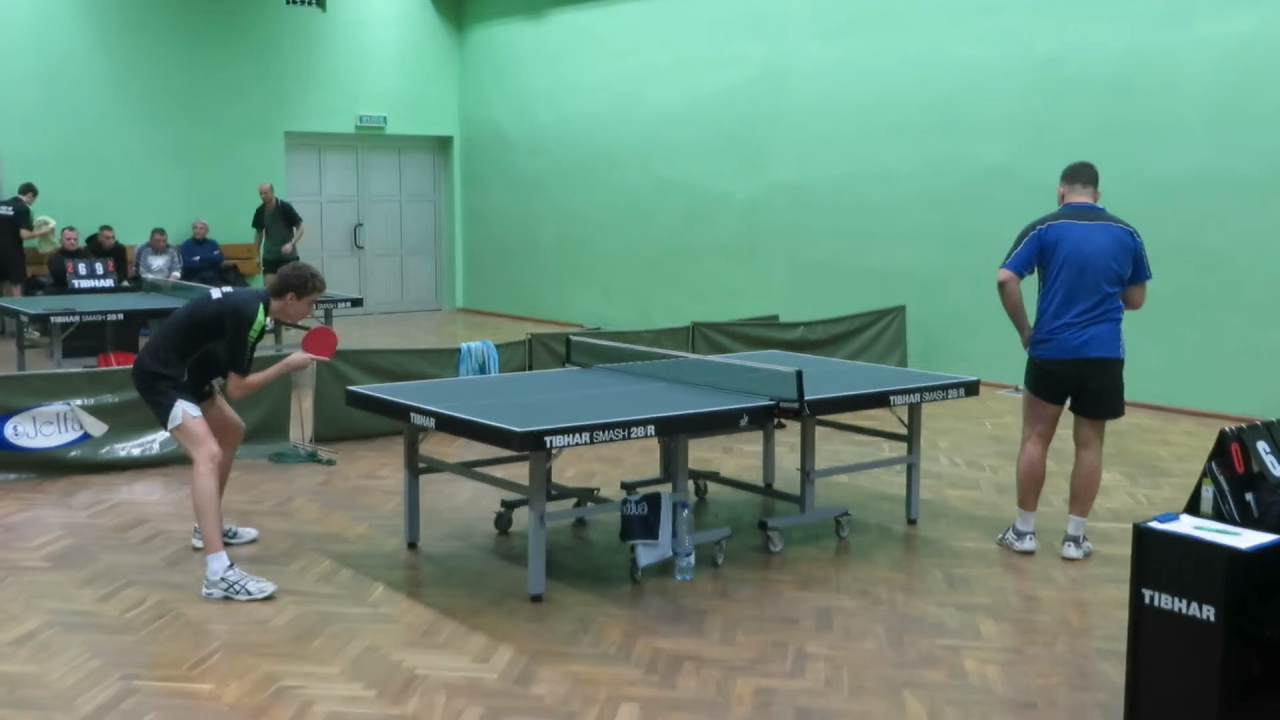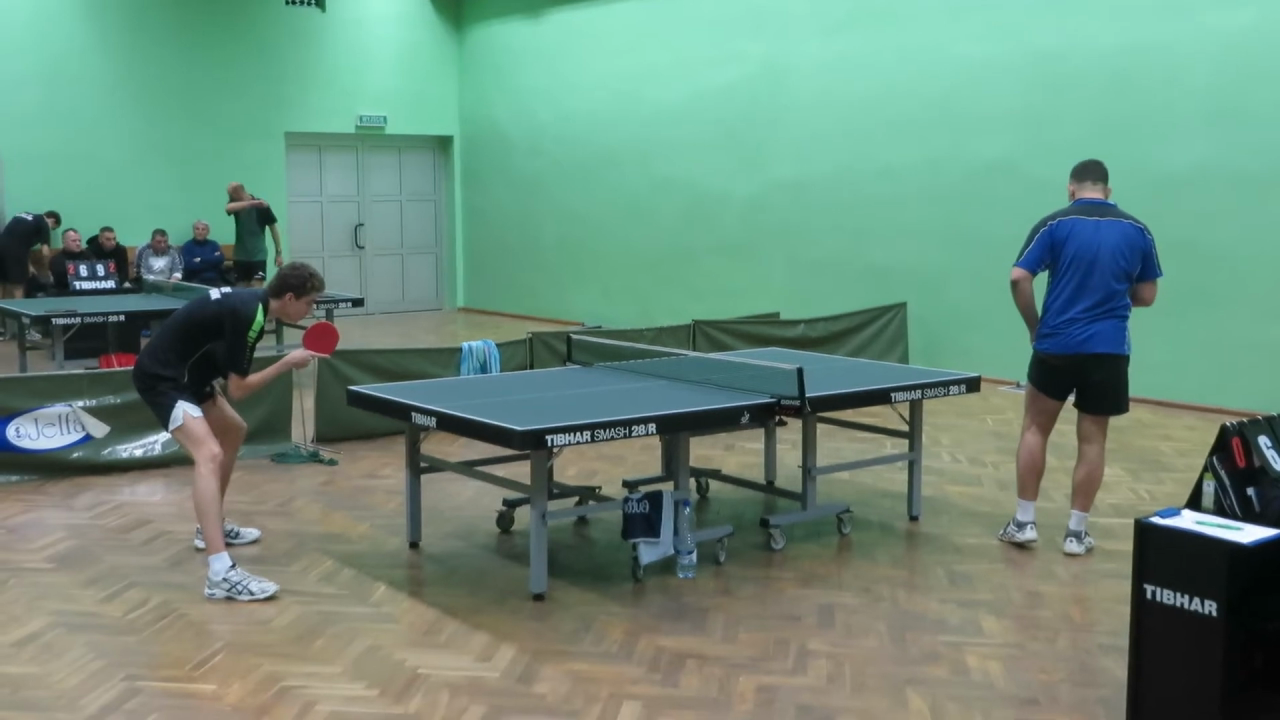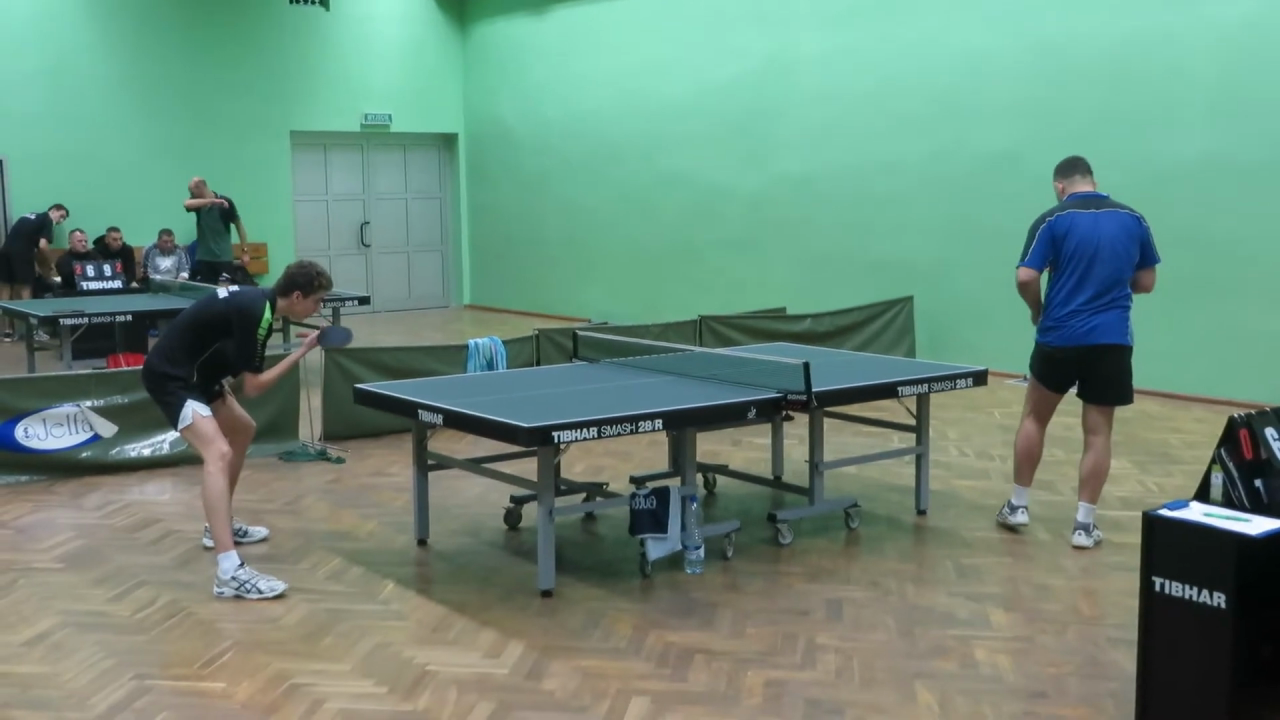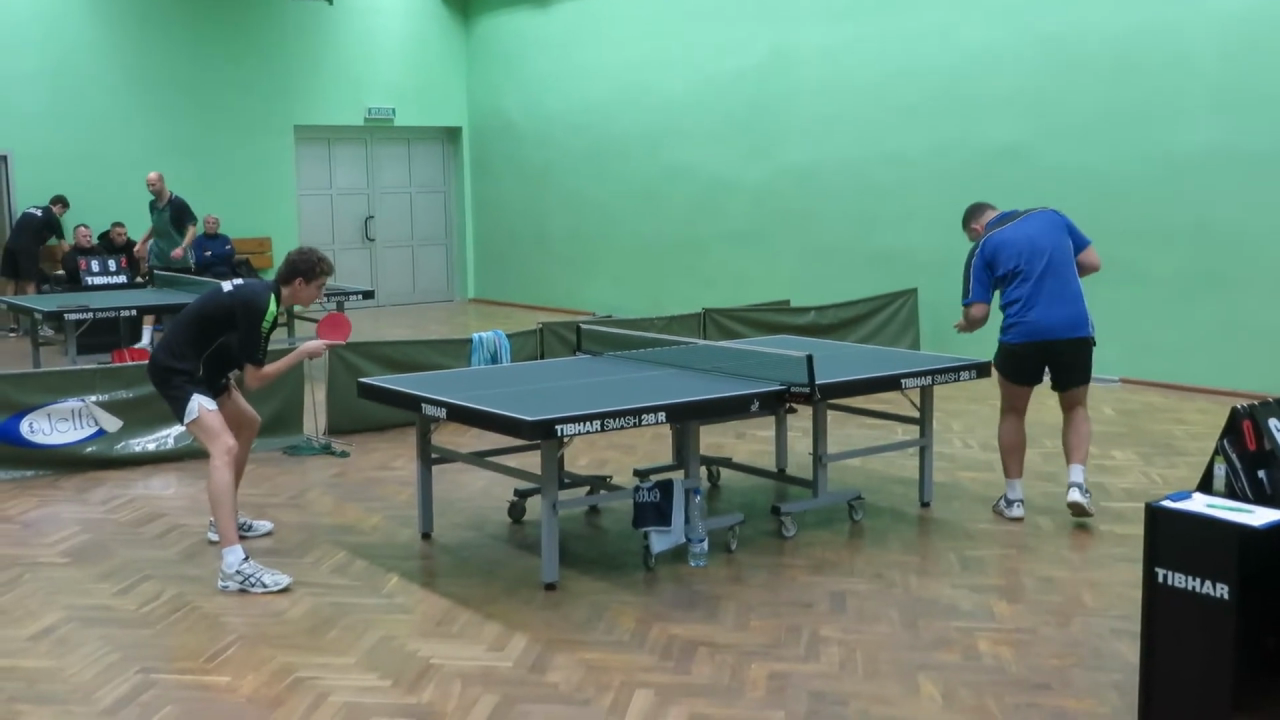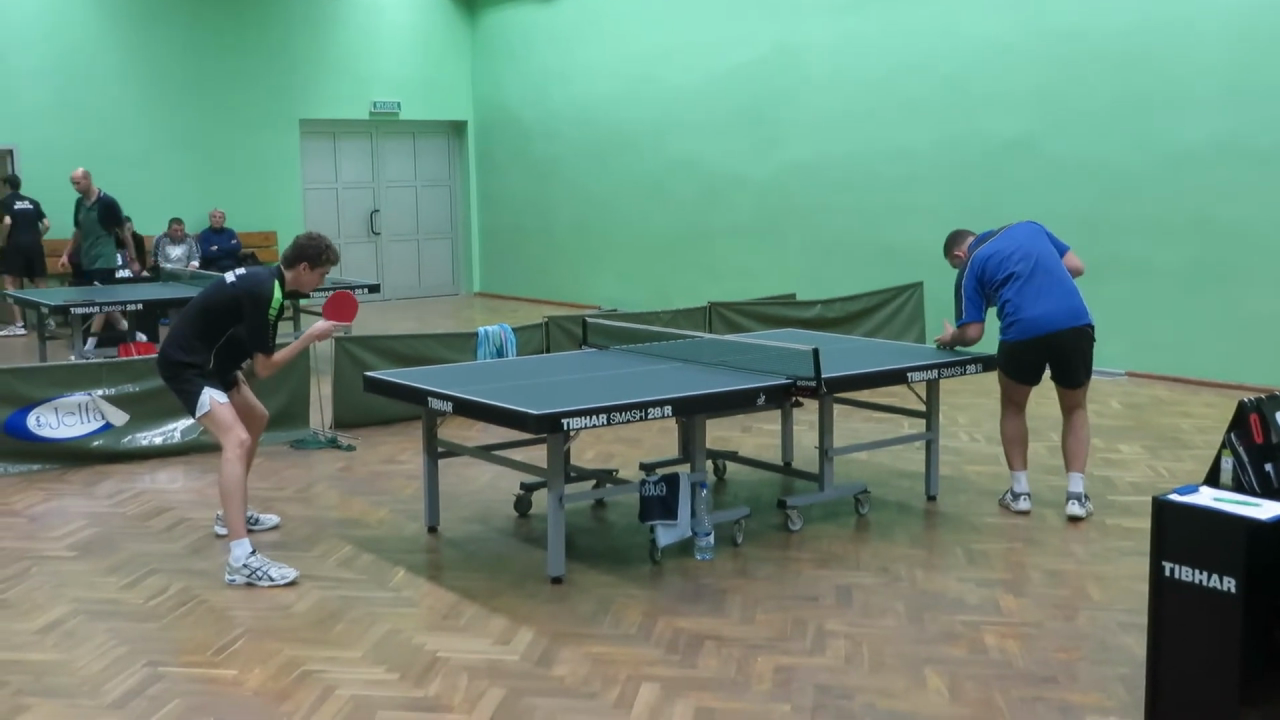
dt=0.7s
person 1, frame 1
left shoulder: (1043, 229)
right shoulder: (1127, 234)
left elbow: (1006, 280)
right elbow: (1135, 298)
left wrist: (1024, 330)
left hip: (1051, 350)
right hip: (1103, 354)
left knee: (1035, 439)
right knee: (1089, 445)
left ankle: (1023, 530)
right ankle: (1075, 537)
person 1, frame 2
left shoulder: (1054, 224)
right shoulder: (1137, 231)
left elbow: (1019, 278)
right elbow: (1146, 295)
left wrist: (1034, 326)
left hip: (1056, 346)
right hip: (1108, 350)
left knee: (1035, 430)
right knee: (1092, 441)
left ankle: (1024, 522)
right ankle: (1076, 531)
person 1, frame 3
left shoulder: (1052, 220)
right shoulder: (1133, 220)
left elbow: (1025, 278)
right elbow: (1146, 282)
left wrist: (1037, 311)
left hip: (1059, 338)
right hip: (1111, 341)
left knee: (1034, 419)
right knee: (1097, 433)
left ankle: (1017, 505)
right ankle: (1084, 523)
person 1, frame 4
left shoulder: (982, 248)
right shoulder: (1052, 217)
left elbow: (977, 313)
right elbow: (1092, 263)
left wrist: (968, 324)
left hip: (1022, 335)
right hip: (1075, 329)
left knee: (1012, 413)
right knee: (1076, 409)
left ankle: (1013, 498)
right ankle: (1077, 483)
person 1, frame 5
left shoulder: (971, 267)
right shoulder: (1029, 227)
left elbow: (972, 333)
right elbow: (1076, 267)
left wrist: (952, 338)
left hip: (1024, 332)
right hip: (1075, 324)
left knee: (1013, 407)
right knee: (1075, 409)
left ankle: (1020, 491)
right ankle: (1076, 494)
person 2, frame 1
left shoulder: (252, 301)
right shoulder: (248, 314)
right elbow: (236, 388)
right wrist: (288, 365)
left hip: (181, 372)
right hip: (159, 376)
left knee: (232, 431)
right knee: (208, 455)
left ankle: (210, 526)
right ankle: (218, 573)
person 2, frame 2
left shoulder: (251, 302)
right shoulder: (247, 315)
right elbow: (237, 388)
left wrist: (213, 389)
right wrist: (288, 363)
left hip: (183, 373)
right hip: (160, 378)
left knee: (234, 431)
right knee: (209, 455)
left ankle: (213, 526)
right ankle: (220, 574)
person 2, frame 3
left shoulder: (259, 300)
right shoulder: (255, 312)
right elbow: (252, 386)
left wrist: (220, 385)
right wrist: (302, 351)
left hip: (192, 372)
right hip: (169, 376)
left knee: (243, 431)
right knee: (219, 454)
left ankle: (220, 526)
right ankle: (229, 572)
person 2, frame 4
left shoulder: (261, 292)
right shoulder: (259, 305)
right elbow: (253, 378)
left wrist: (224, 381)
right wrist: (303, 352)
left hip: (197, 367)
right hip: (175, 371)
left knee: (248, 425)
right knee: (224, 448)
left ankle: (226, 520)
right ankle: (234, 565)
person 2, frame 5
left shoulder: (265, 279)
right shoulder: (264, 292)
right elbow: (264, 367)
left wrist: (233, 374)
right wrist: (312, 335)
left hip: (205, 359)
right hip: (185, 364)
left knee: (256, 420)
right knee: (237, 441)
left ankle: (232, 514)
right ankle: (241, 560)
